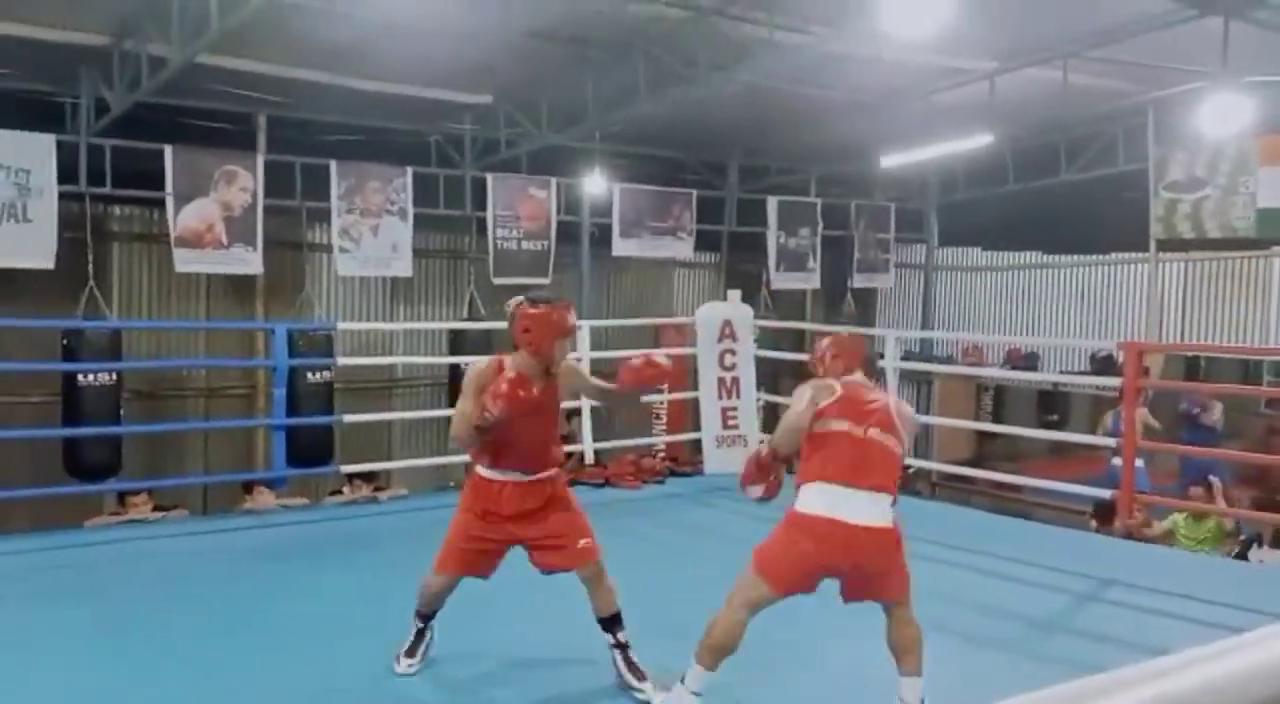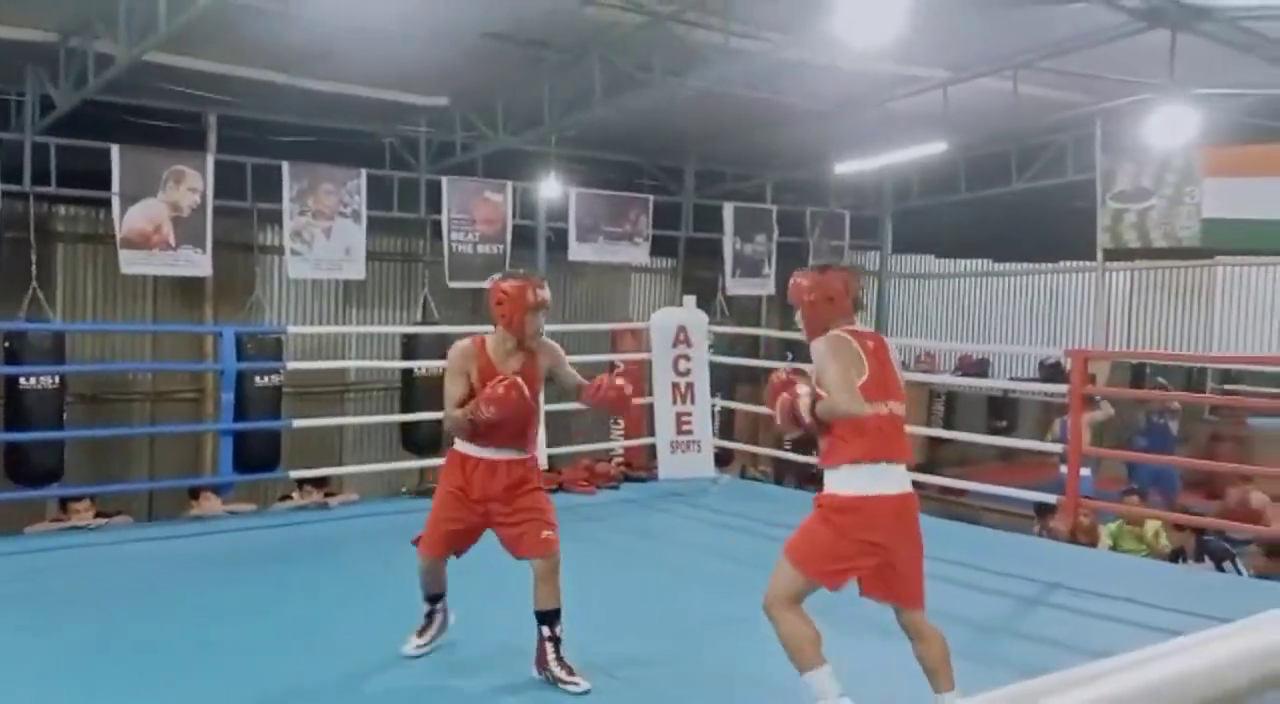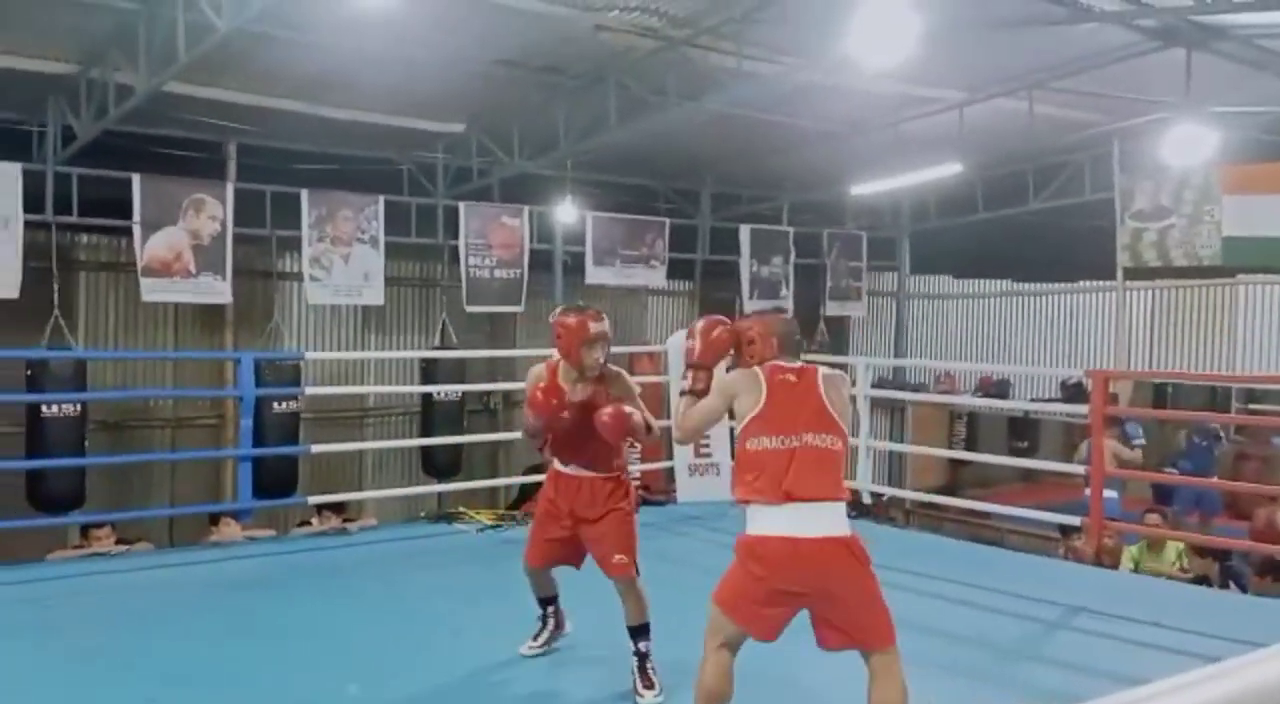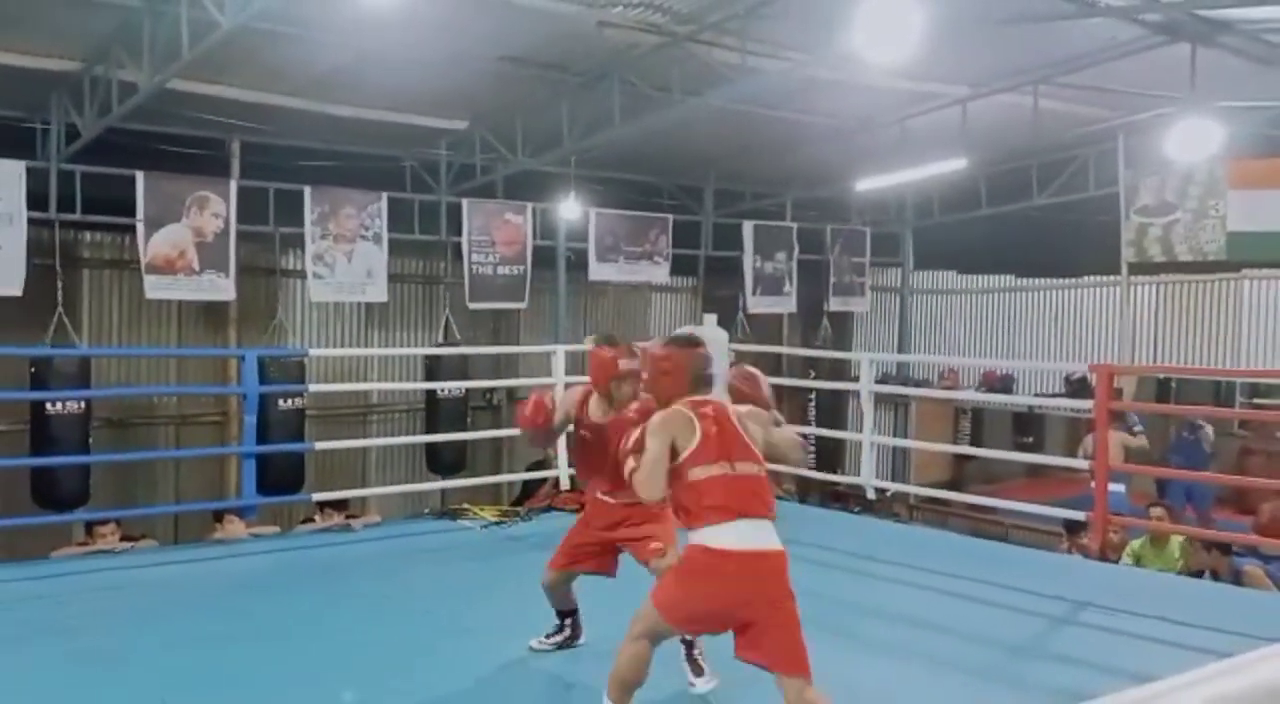
dt=0.5s
person 1, frame 1
left shoulder: (565, 373)
right shoulder: (483, 374)
left elbow: (609, 395)
right elbow: (460, 440)
left wrist: (630, 384)
right wrist: (484, 417)
left hip: (545, 489)
right hip: (492, 491)
left knee: (592, 568)
right knee: (444, 576)
left ankle: (623, 654)
right ankle: (421, 634)
person 1, frame 2
left shoulder: (546, 352)
right shoulder: (465, 352)
left elbow: (580, 389)
right elbow: (451, 422)
left wrist: (603, 394)
right wrist: (478, 411)
left hip: (520, 472)
right hip: (468, 469)
left knee: (547, 558)
right knee: (432, 554)
left ankle: (549, 654)
right ankle: (435, 616)
person 1, frame 3
left shoulder: (615, 380)
right shoulder: (541, 376)
left elbow: (649, 429)
right elbow: (533, 438)
left wrist: (637, 423)
right wrist: (535, 423)
left hip: (607, 489)
right hip: (561, 483)
left knee: (625, 577)
right knee: (536, 562)
left ankle: (643, 660)
right ankle: (553, 622)
person 1, frame 4
left shoulder: (646, 408)
right shoulder: (576, 401)
right elbow: (543, 441)
right wrist: (535, 428)
left hip: (647, 507)
right hip: (602, 506)
left knee: (669, 571)
right knee: (553, 579)
left ankle: (692, 654)
right ankle: (569, 628)
person 2, frame 1
left shoulder: (816, 389)
right shoulder: (901, 412)
left elbow: (794, 425)
left wrist: (768, 458)
left hip: (816, 524)
right hip: (877, 532)
left knee: (741, 602)
right knee: (899, 608)
person 2, frame 2
left shoulder: (831, 346)
right shoulder: (884, 350)
left elbow: (850, 407)
left wrist: (805, 404)
left hip: (850, 503)
right hip: (898, 501)
left knee: (779, 600)
right knee: (914, 615)
person 2, frame 3
left shoulder: (741, 381)
right shoulder: (836, 383)
left elbow: (683, 432)
left wrist: (697, 372)
left hip: (768, 546)
right hip: (834, 544)
left knee: (719, 644)
right knee: (883, 655)
person 2, frame 4
left shoulder: (667, 421)
right shoulder: (746, 415)
left elbow: (651, 493)
right elbow: (795, 451)
left wrist: (634, 462)
left hip: (714, 558)
right hip: (767, 560)
left knee: (641, 636)
